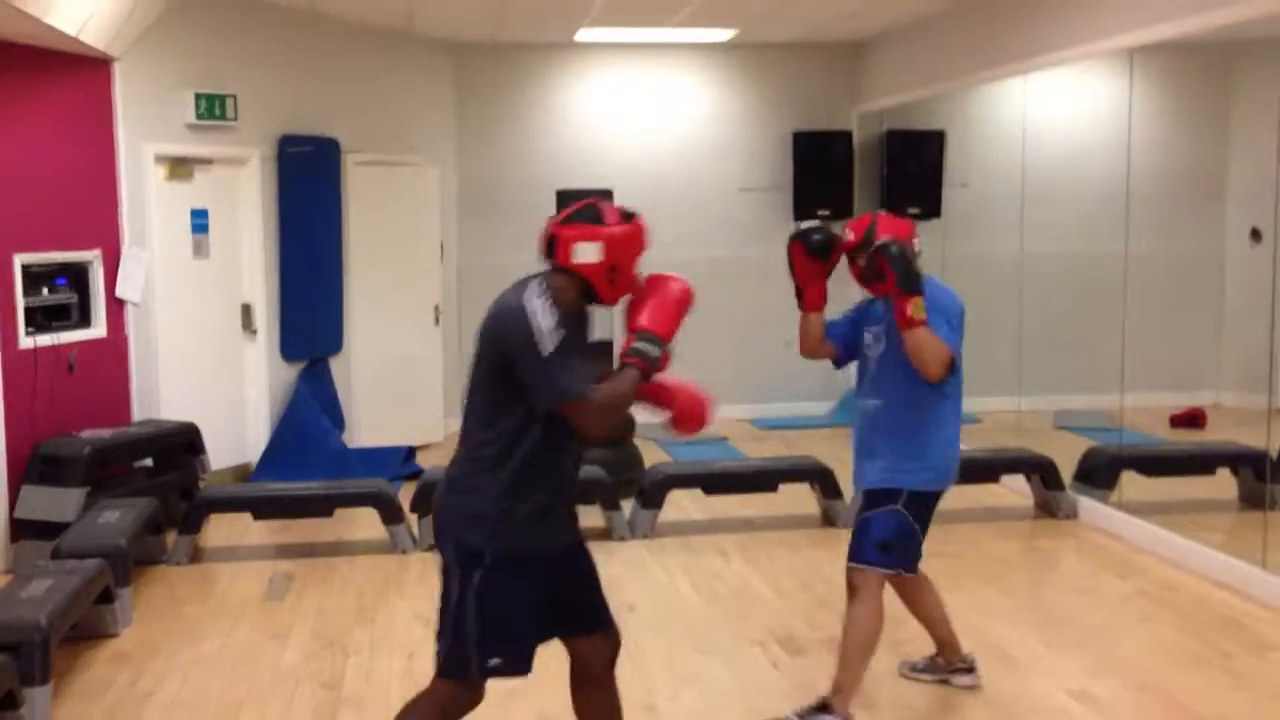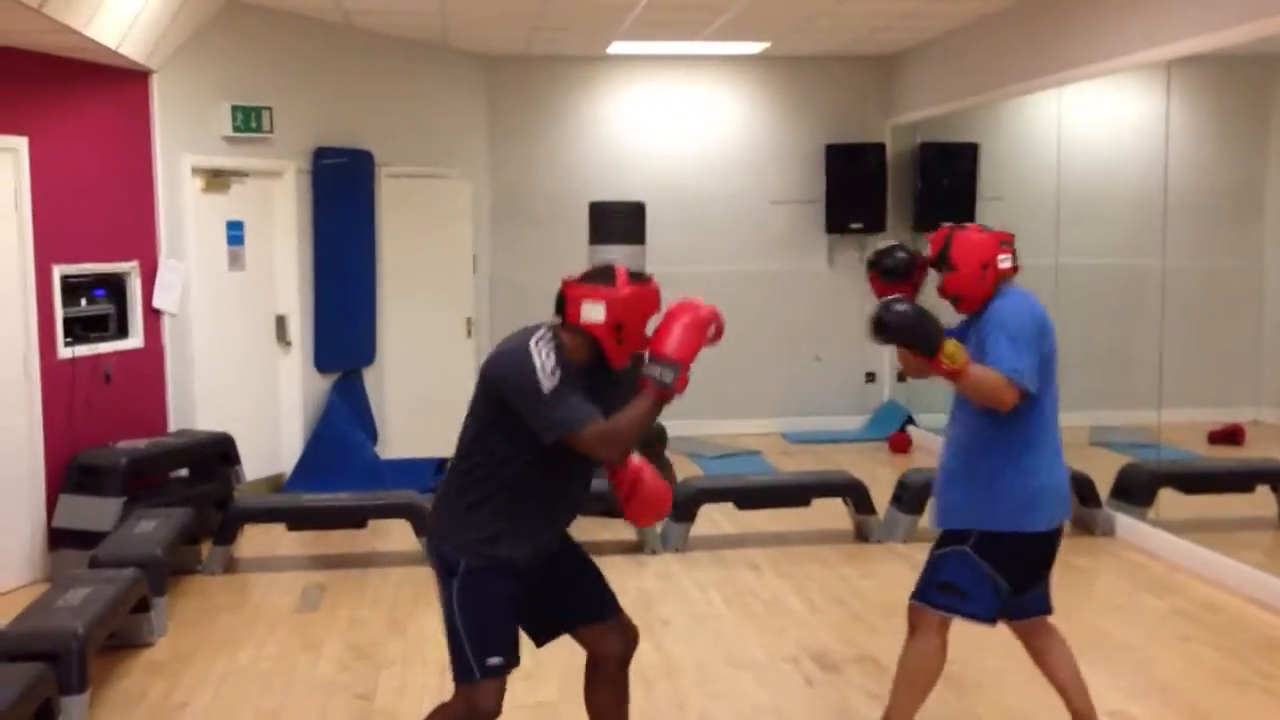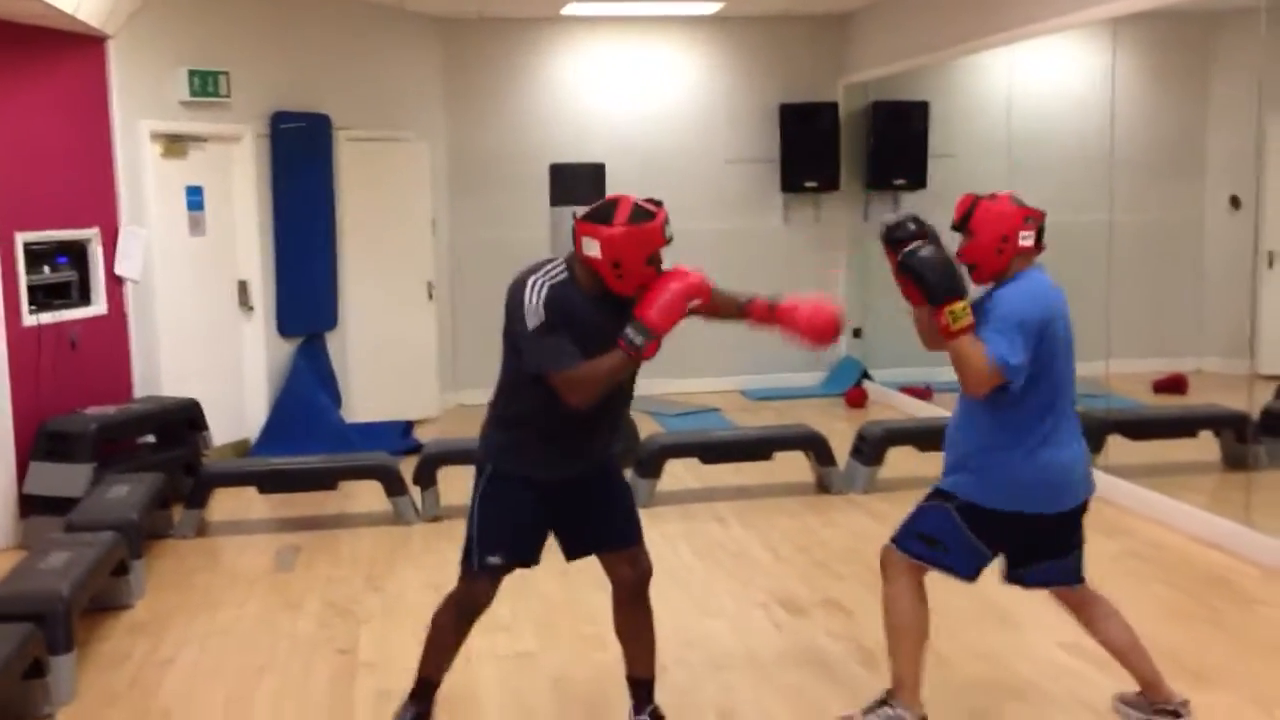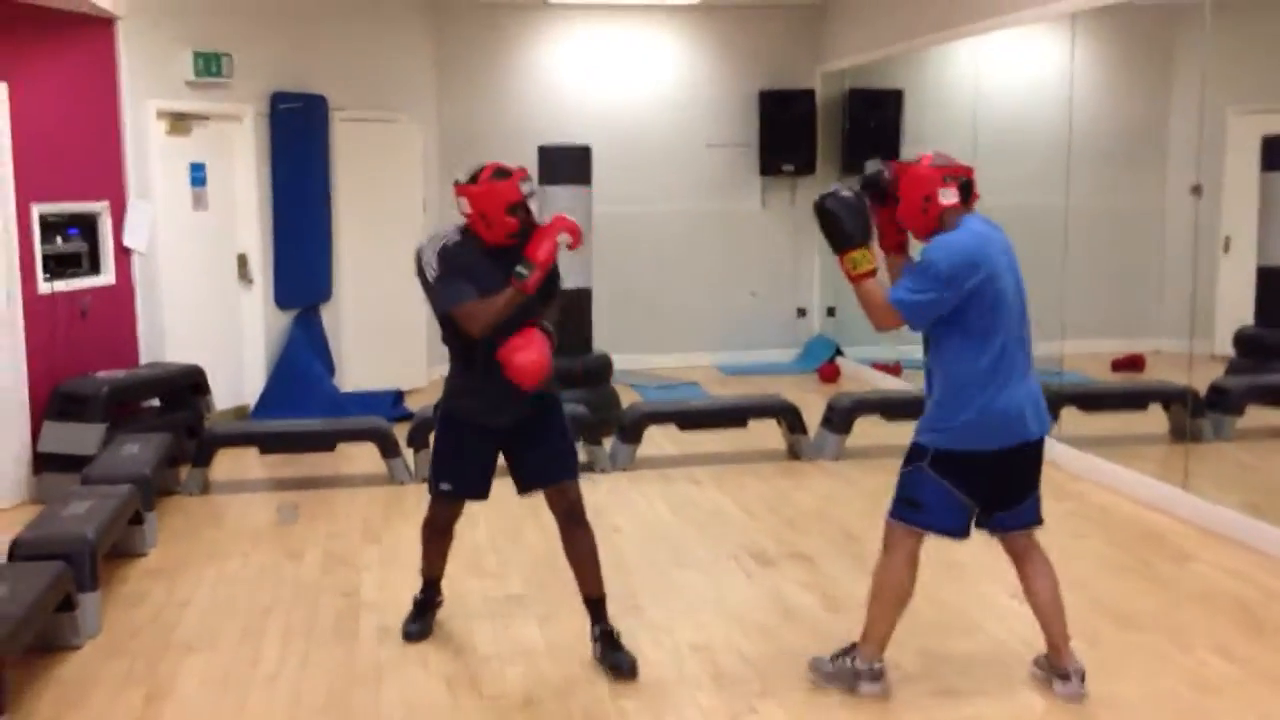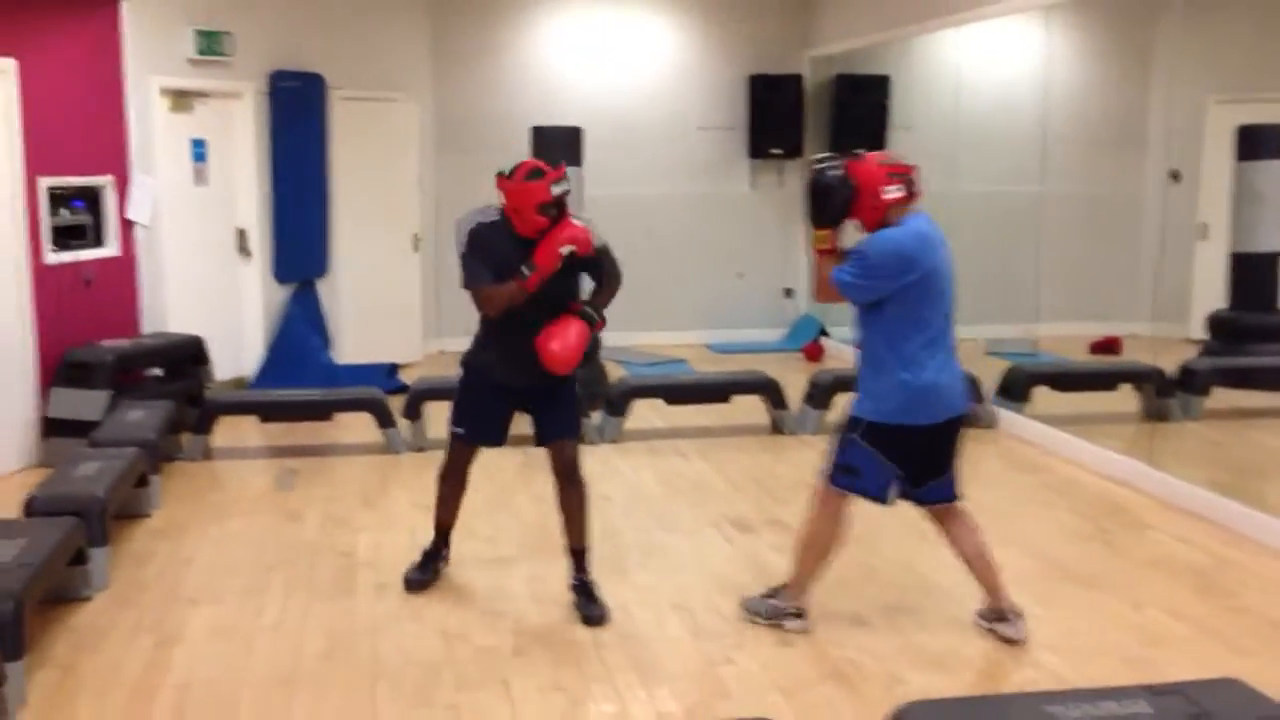
dt=1s
person 1, frame 1
left shoulder: (937, 301)
right shoulder: (871, 309)
left elbow: (934, 365)
right elbow: (814, 348)
left wrist: (907, 299)
right wrist: (810, 286)
left hip: (913, 466)
right hip: (884, 462)
left knee: (864, 577)
right knee: (897, 568)
right ankle: (955, 659)
person 1, frame 2
left shoulder: (1012, 313)
right shoulder: (989, 315)
left elbow: (1003, 394)
right elbow: (917, 367)
left wrist: (940, 349)
right wrist: (901, 303)
left hip: (1000, 503)
right hip: (1030, 499)
left knee: (928, 616)
right knee: (1029, 620)
person 1, frame 3
left shoulder: (1023, 302)
right shoulder: (1013, 293)
left elbow: (979, 380)
right elbow: (935, 339)
left wrist: (948, 302)
right wrist: (912, 272)
left hip: (1000, 479)
right hip: (1053, 477)
left knee: (900, 565)
right knee: (1073, 592)
person 1, frame 4
left shoulder: (955, 249)
right shoulder: (983, 235)
left elbow: (887, 315)
right elbow: (914, 289)
left wrist: (851, 249)
right wrist: (884, 228)
left hip: (962, 427)
right hip: (1019, 420)
left knee: (902, 536)
right knee: (1020, 540)
left ankle: (866, 661)
right ankle: (1064, 664)
person 1, frame 5
left shoulder: (898, 245)
right shoulder: (920, 233)
left elbow: (828, 289)
right elbow: (856, 275)
left wrist: (824, 227)
right wrist: (832, 226)
left hip: (895, 403)
right hip: (940, 398)
left knee: (832, 495)
right knee: (942, 506)
left ankle: (790, 601)
right ankle: (1002, 608)
person 2, frame 1
left shoulder: (562, 306)
right shoulder: (526, 315)
right elbow: (593, 417)
left wrist: (653, 387)
right wrist: (646, 345)
left hip: (542, 521)
right hip: (488, 529)
left knee: (598, 648)
person 2, frame 2
left shoulder: (599, 362)
right shoulder: (526, 361)
left elbow: (603, 438)
right elbow: (605, 441)
left wrist: (627, 468)
right wrist: (665, 371)
left hip: (538, 540)
right hip: (478, 546)
left knee: (615, 643)
person 2, frame 3
left shoulder: (630, 281)
right shoulder: (539, 293)
left elbow: (699, 295)
right elbow: (576, 391)
left wrist: (771, 311)
right wrist: (644, 331)
left hip: (588, 460)
right hip: (517, 464)
left knee: (633, 575)
right knee: (475, 591)
person 2, frame 4
left shoulder: (531, 240)
right shoulder: (441, 254)
right elbow: (477, 324)
left wrist: (539, 331)
right wrist: (531, 268)
left hip: (533, 402)
right hip: (470, 408)
left knee: (570, 507)
right knee: (443, 511)
left ankle: (602, 629)
right ankle: (428, 596)
person 2, frame 5
left shoulder: (570, 234)
right shoulder: (480, 231)
left elbow: (610, 276)
right elbow: (488, 304)
left wrist: (588, 317)
right wrist: (538, 268)
left hip: (552, 367)
right hip: (493, 365)
left knee: (567, 464)
right knee: (457, 457)
left ankle: (582, 579)
right ankle: (438, 548)
